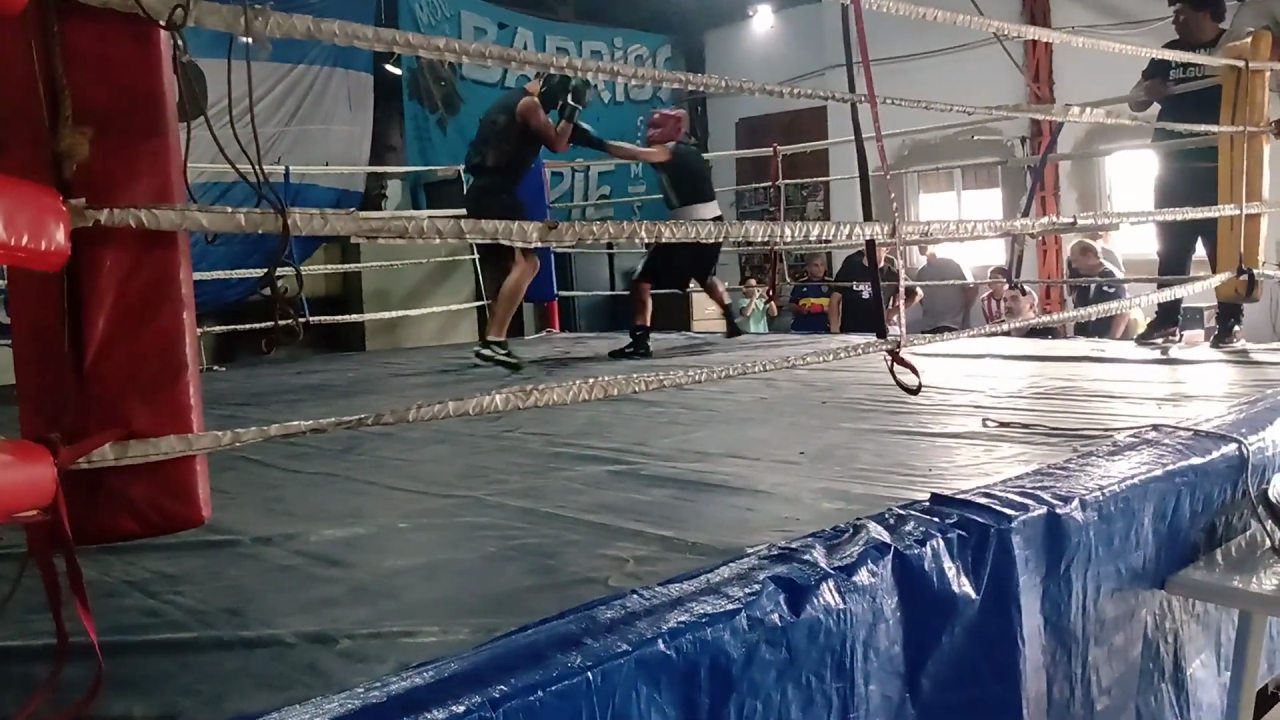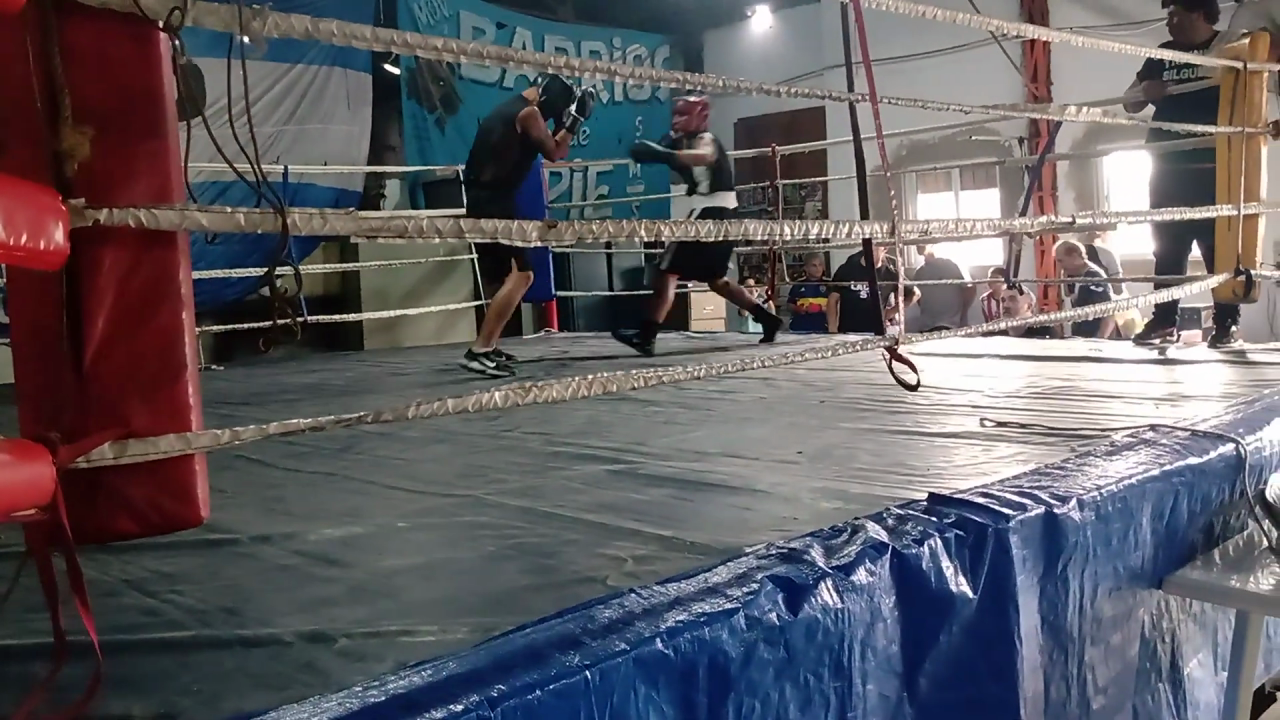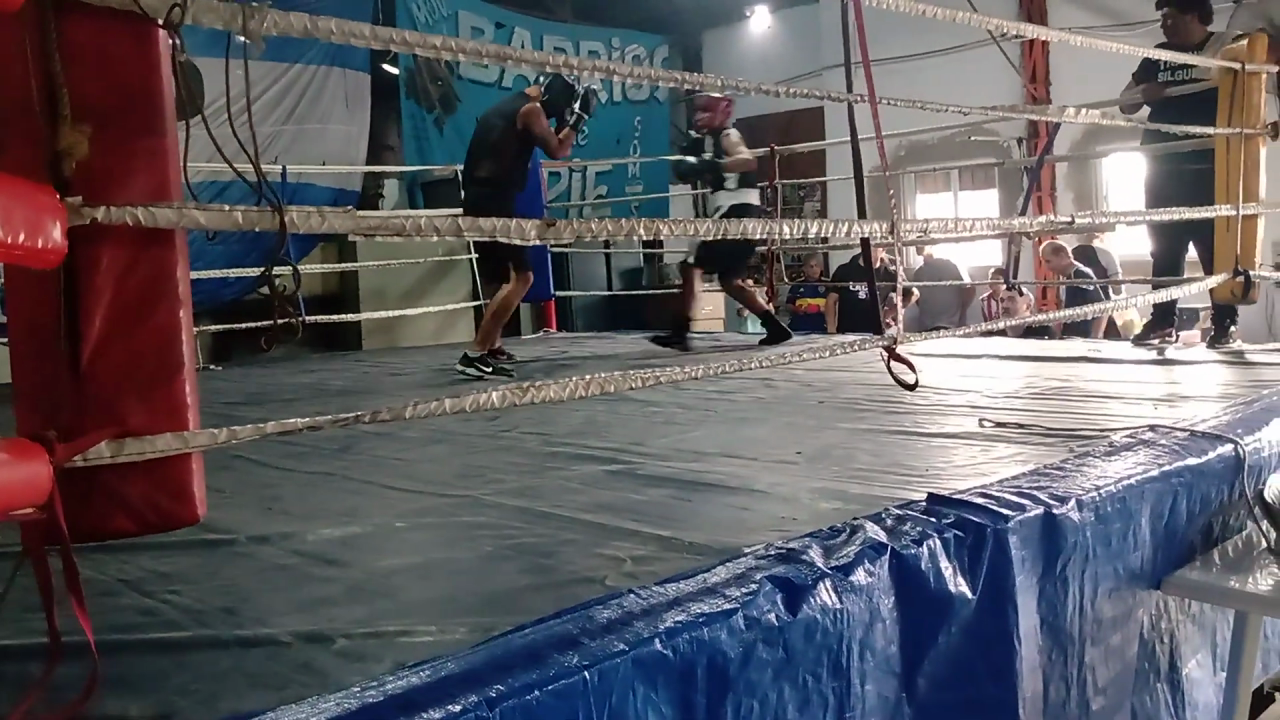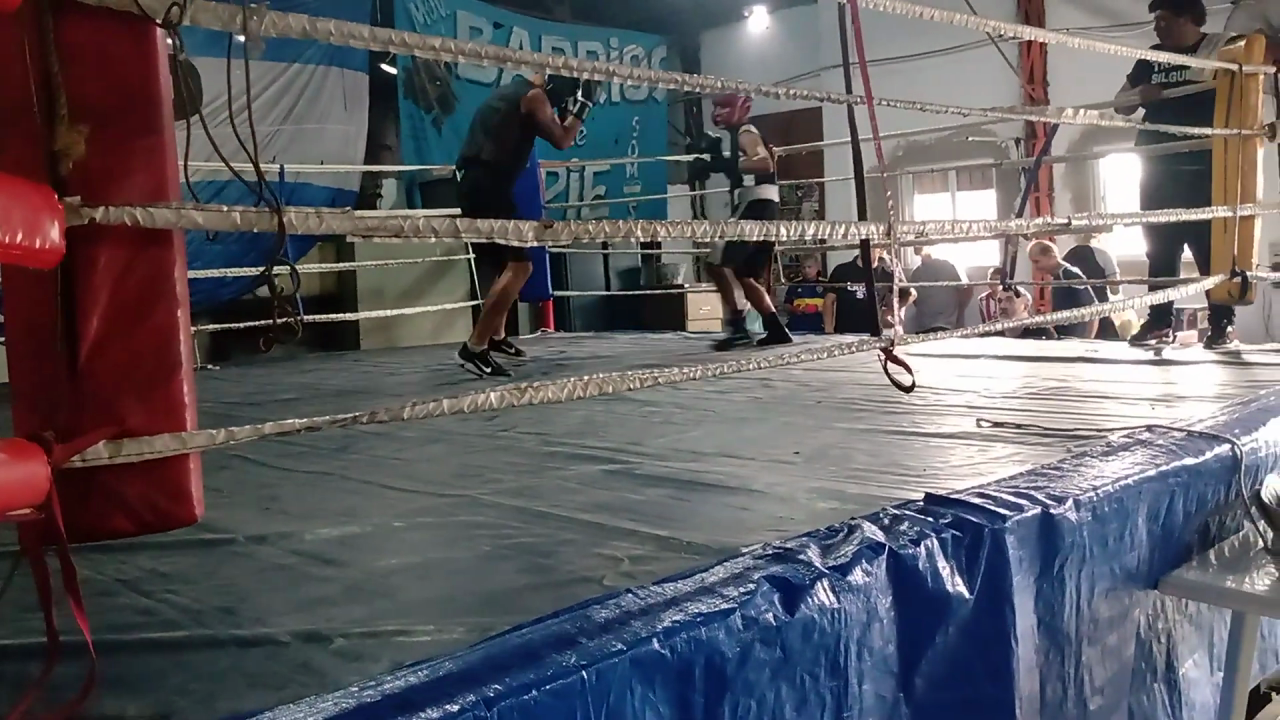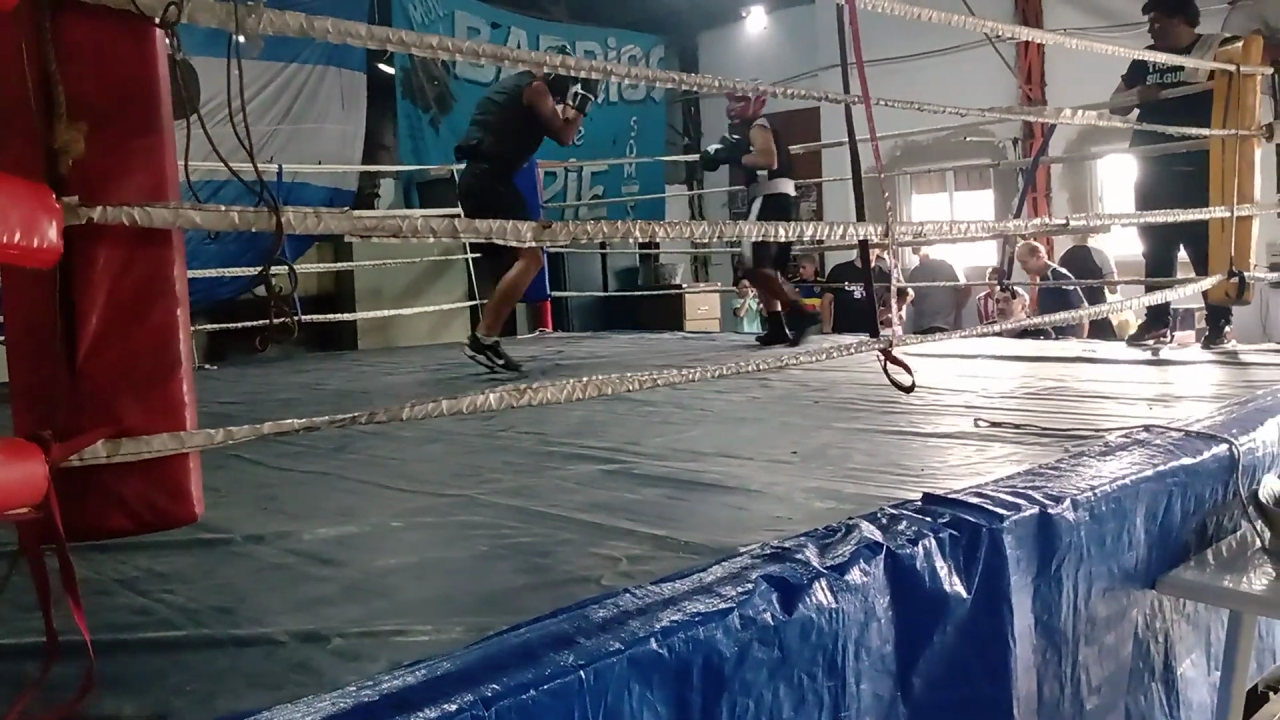
dt=0.1s
person 1, frame 1
right shoulder: (1169, 53)
right elbow: (1135, 103)
right wrist: (1147, 90)
left hip: (1219, 168)
right hip: (1174, 168)
right knee: (1171, 247)
left ankle: (1230, 322)
right ankle: (1167, 320)
person 1, frame 2
right shoulder: (1162, 55)
right elbow: (1129, 104)
right wrist: (1145, 90)
left hip: (1213, 168)
right hip: (1168, 168)
left knee: (1218, 245)
right knee: (1168, 247)
left ankle: (1227, 323)
right ankle: (1164, 320)
person 1, frame 3
right shoulder: (1157, 57)
right elbow: (1125, 105)
right wrist: (1142, 92)
left hip: (1209, 170)
right hip: (1164, 170)
left knee: (1215, 246)
right knee: (1164, 248)
left ankle: (1225, 323)
right ankle: (1162, 321)
person 1, frame 4
left shoulder: (1223, 48)
right shoulder: (1151, 58)
right elbow: (1120, 105)
right wrist: (1139, 94)
left hip: (1203, 169)
right hip: (1158, 169)
left knee: (1209, 245)
right knee: (1160, 249)
left ankle: (1222, 323)
right ankle: (1159, 321)
person 1, frame 5
left shoulder: (1219, 49)
right shoulder: (1146, 59)
right elbow: (1115, 106)
right wrist: (1136, 95)
left hip: (1198, 170)
right hip: (1153, 170)
left knee: (1205, 246)
right knee: (1156, 249)
left ankle: (1220, 323)
right ankle: (1157, 321)
person 2, frame 1
left shoulder: (511, 100)
right shoulder: (529, 103)
left elbow: (542, 138)
right elbow: (556, 144)
left wrist: (565, 111)
right wrist: (573, 109)
left hip: (484, 191)
right hip: (495, 191)
left knee: (511, 263)
right knee: (526, 262)
left ankle: (493, 338)
right ankle: (493, 340)
person 2, frame 2
left shoulder: (509, 108)
right shoulder: (528, 112)
left elbow: (545, 147)
right elbow: (554, 153)
left wrist: (564, 121)
right wrist: (575, 119)
left hip: (484, 201)
right hip: (493, 203)
left knee: (511, 275)
right knee: (520, 276)
left ankle: (487, 346)
right ankle: (479, 350)
person 2, frame 3
left shoulder: (509, 105)
right shoulder: (529, 109)
left elbow: (549, 143)
right elbow: (557, 151)
left wrist: (565, 120)
right wrist: (579, 116)
left hip: (481, 198)
right hip: (491, 200)
left knee: (512, 277)
right knee: (520, 278)
left ankle: (489, 346)
right ankle: (475, 354)
person 2, frame 4
left shoulder: (512, 91)
right shoulder: (534, 94)
left elbow: (553, 127)
right elbow: (561, 139)
left wrist: (567, 107)
right wrist: (584, 104)
left hip: (479, 184)
right hip: (487, 186)
left knee: (512, 265)
right knee: (519, 267)
left ankle: (495, 338)
right ankle: (475, 347)
person 2, frame 5
left shoulder: (514, 84)
right shoulder: (535, 87)
left elbow: (548, 126)
right elbow: (563, 136)
left wrist: (568, 102)
right wrist: (585, 97)
left hip: (480, 178)
right hip: (491, 179)
left knee: (510, 260)
right knee: (530, 257)
left ankle: (485, 338)
right ankle: (484, 338)
person 3, frame 1
left shoulder: (668, 150)
right shoulder: (693, 153)
left elbow: (639, 153)
left wrist: (596, 142)
right hip: (712, 222)
left knee: (642, 283)
right knee: (705, 277)
left ankle: (640, 342)
right ankle: (730, 320)
person 3, frame 2
left shoulder: (703, 139)
right shoulder: (687, 142)
left elbow: (705, 157)
left wrist: (665, 155)
right wrist: (667, 152)
left hip: (709, 214)
right hip: (723, 215)
left knee: (667, 272)
right knee: (715, 278)
left ankle: (646, 335)
right ankle: (766, 317)
person 3, frame 3
left shoulder: (729, 136)
right shoulder: (711, 142)
left elbow: (748, 161)
left wrist: (709, 165)
right wrist: (697, 166)
left hip: (736, 210)
right hip: (747, 213)
left knee: (692, 266)
right knee: (730, 279)
left ankle: (680, 331)
right ankle: (775, 327)
person 3, frame 4
left shoulder: (746, 133)
right shoulder: (738, 136)
left elbow: (765, 164)
left wrist: (727, 164)
right wrist: (721, 163)
left hip: (754, 207)
right hip: (763, 209)
left knee: (717, 263)
right knee: (745, 275)
left ankle: (737, 325)
right ankle: (777, 328)
person 3, frame 5
left shoulder: (758, 127)
right shoulder: (752, 130)
left elbow: (770, 160)
left wrist: (734, 157)
right wrist: (733, 152)
left hip: (772, 201)
right hip: (780, 203)
left knee: (755, 266)
right knee: (764, 269)
left ankle: (801, 315)
right ankle: (777, 328)
